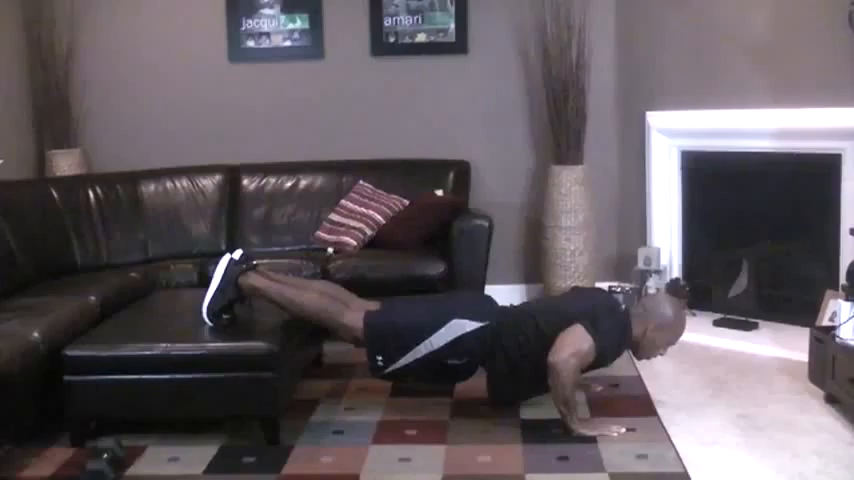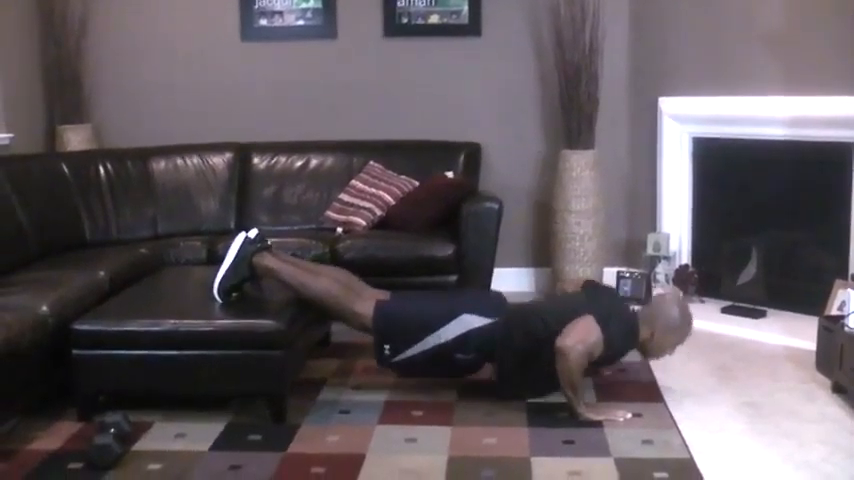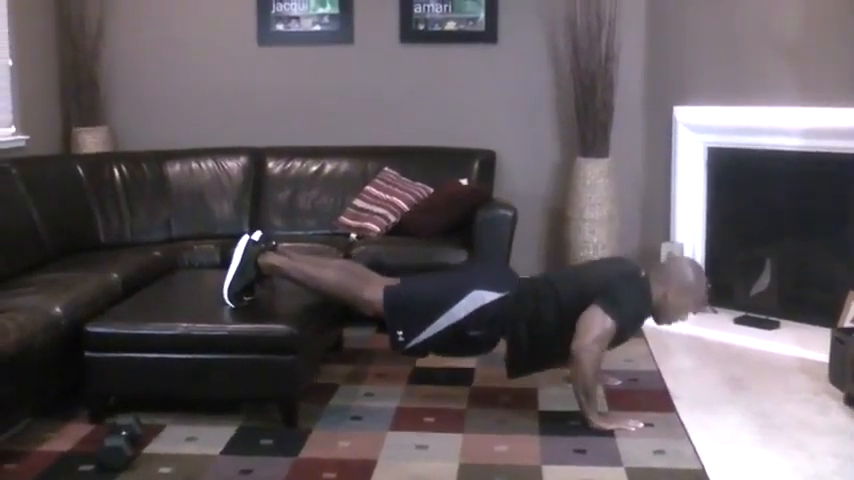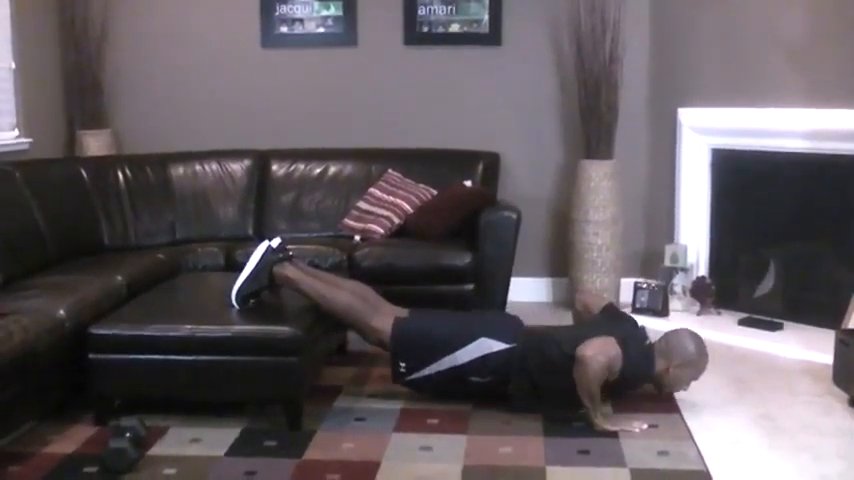
dt=0.7s
person 1, frame 1
left shoulder: (606, 305)
right shoulder: (612, 330)
right elbow: (560, 359)
left wrist: (569, 379)
right wrist: (575, 420)
left hip: (476, 319)
right hip: (469, 336)
left knee: (357, 309)
right knee: (352, 323)
left ankle: (247, 272)
right ankle: (243, 281)
person 1, frame 2
left shoulder: (615, 307)
right shoulder: (619, 331)
left elbow: (571, 289)
right elbow: (568, 347)
left wrist: (578, 324)
right wrist: (582, 406)
left hip: (486, 315)
right hip: (479, 334)
left knee: (369, 299)
right knee: (363, 312)
left ankle: (261, 253)
right ankle: (259, 260)
person 1, frame 3
left shoulder: (627, 276)
right shoulder: (632, 299)
right elbow: (584, 346)
left wrist: (592, 374)
right wrist: (595, 414)
left hip: (497, 294)
right hip: (489, 307)
left knee: (378, 287)
right knee: (372, 298)
left ankle: (268, 251)
right ankle: (262, 260)
person 1, frame 4
left shoulder: (629, 332)
right shoulder: (636, 361)
left elbow: (586, 297)
right elbow: (590, 358)
right wrist: (600, 416)
left hip: (502, 336)
right hip: (494, 357)
left knee: (387, 318)
right knee: (380, 327)
left ankle: (283, 262)
right ankle: (278, 271)
